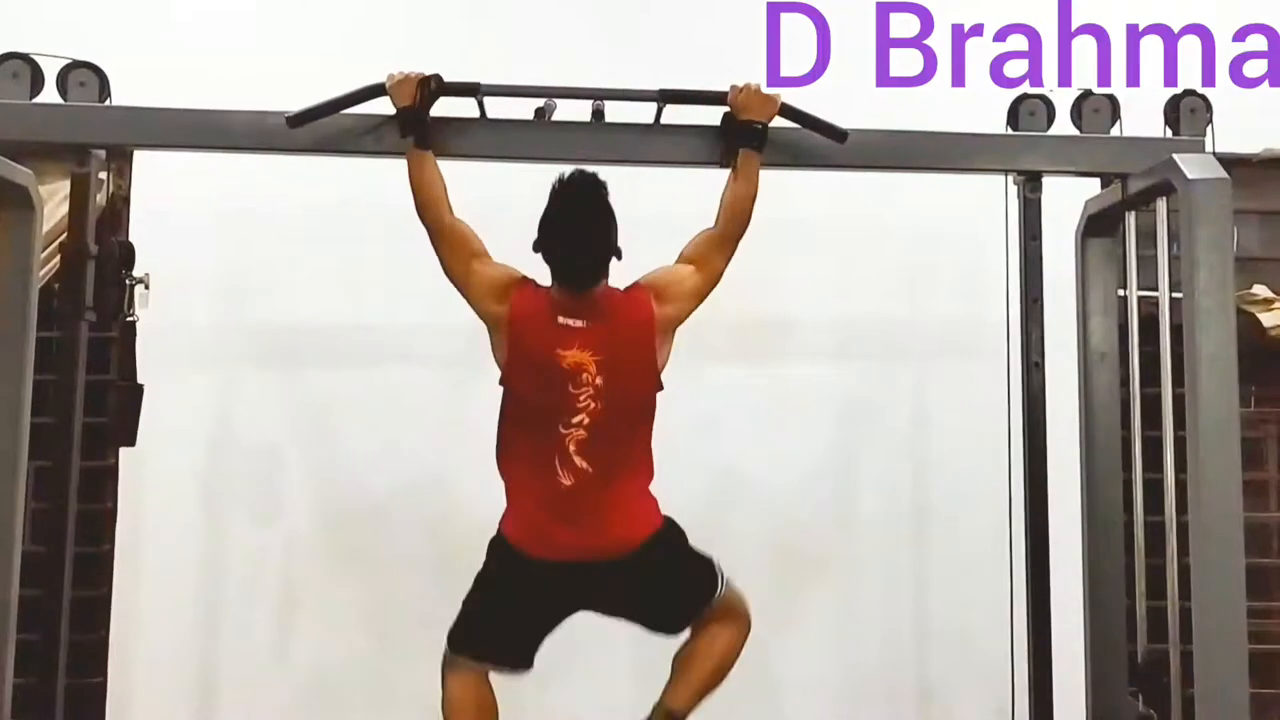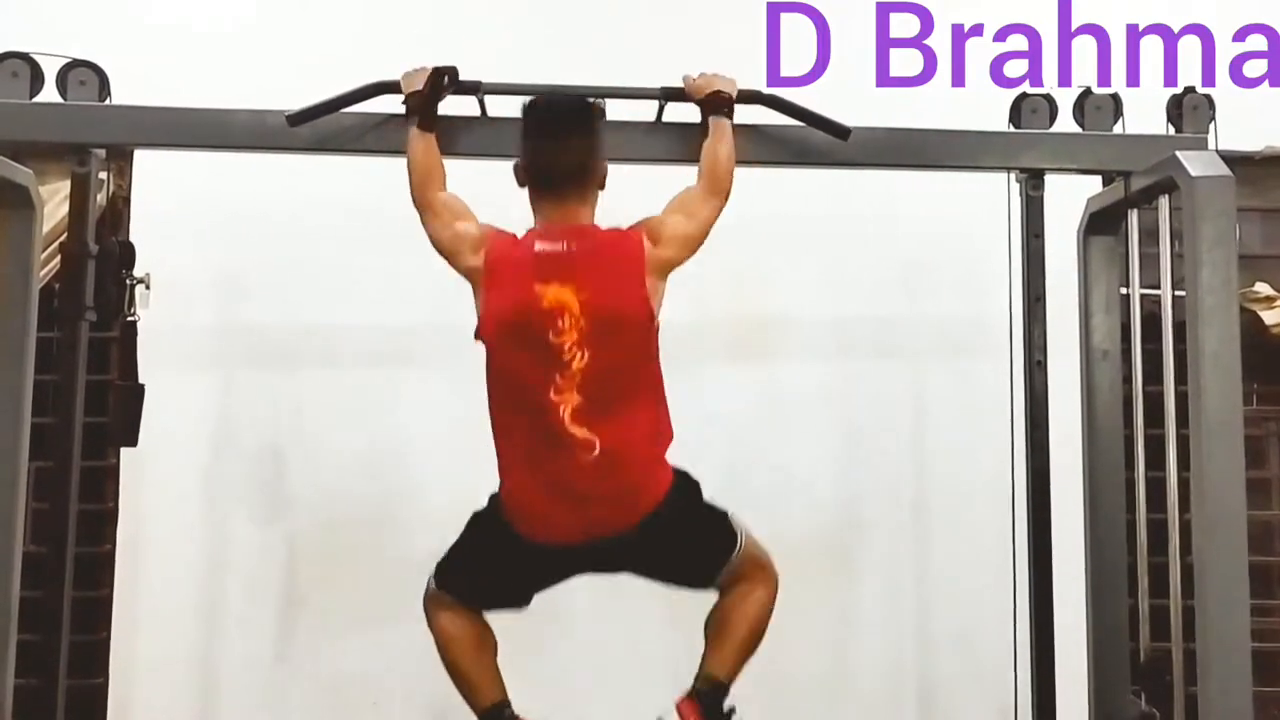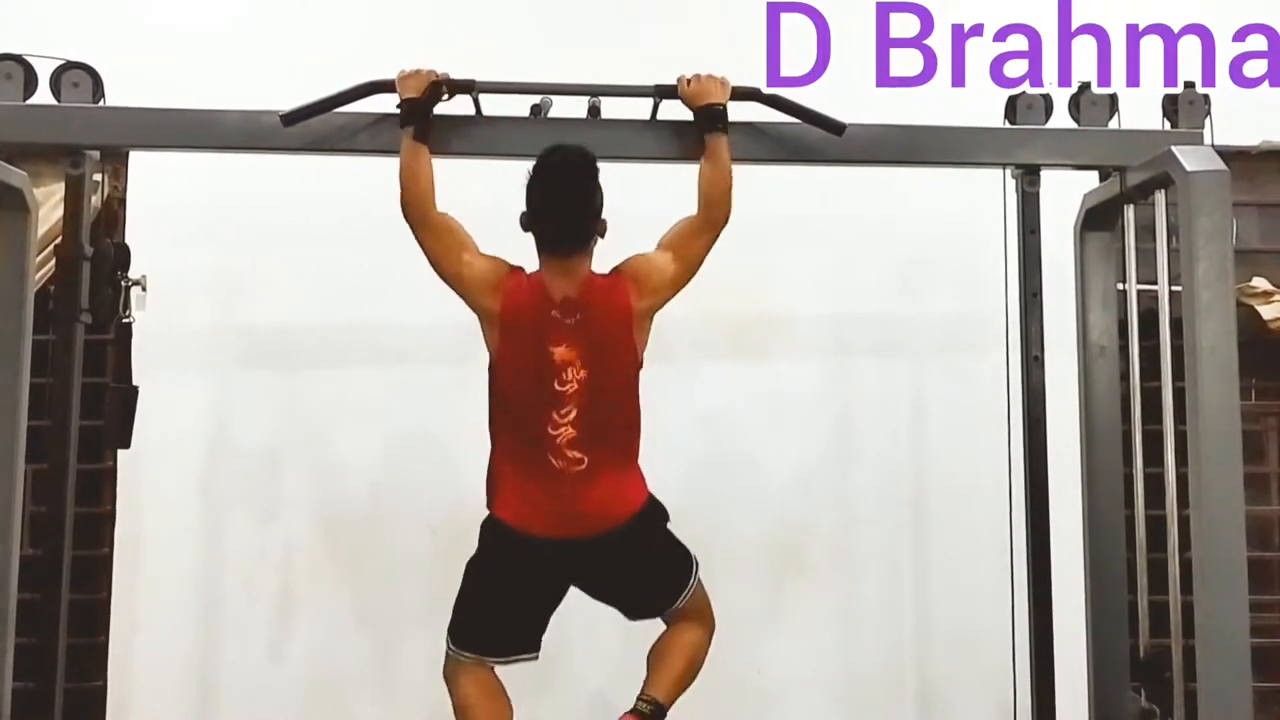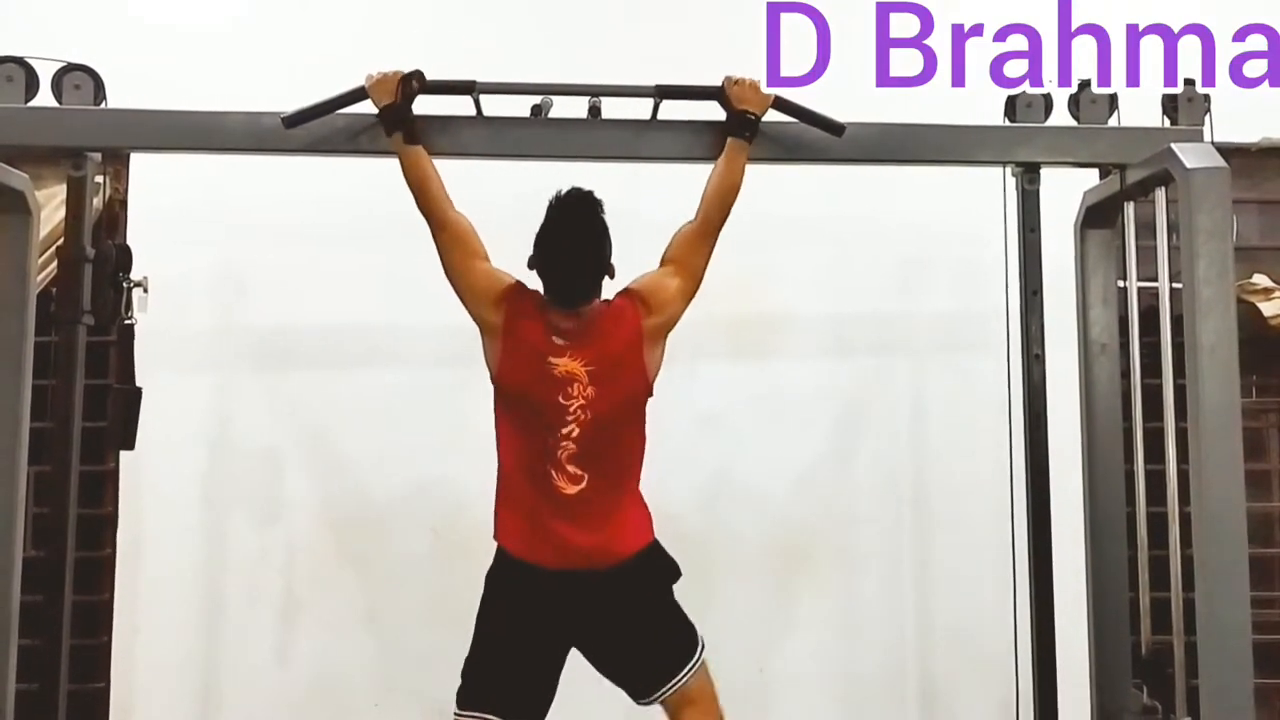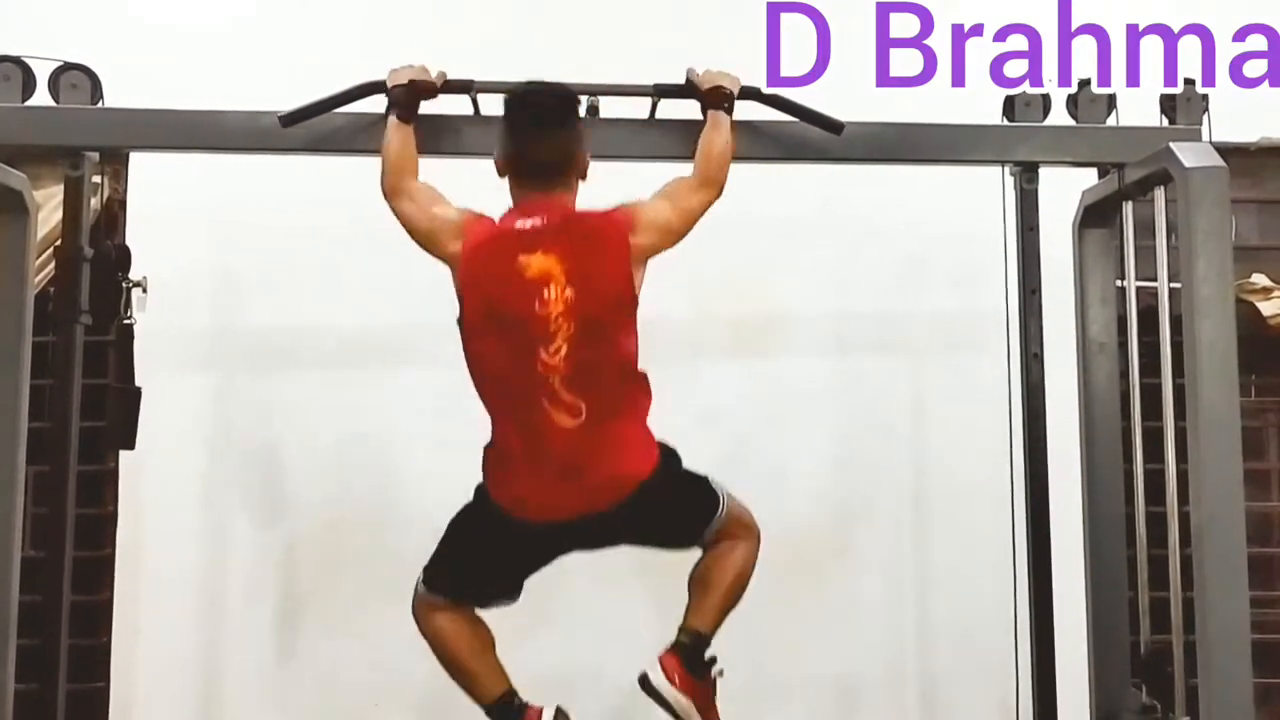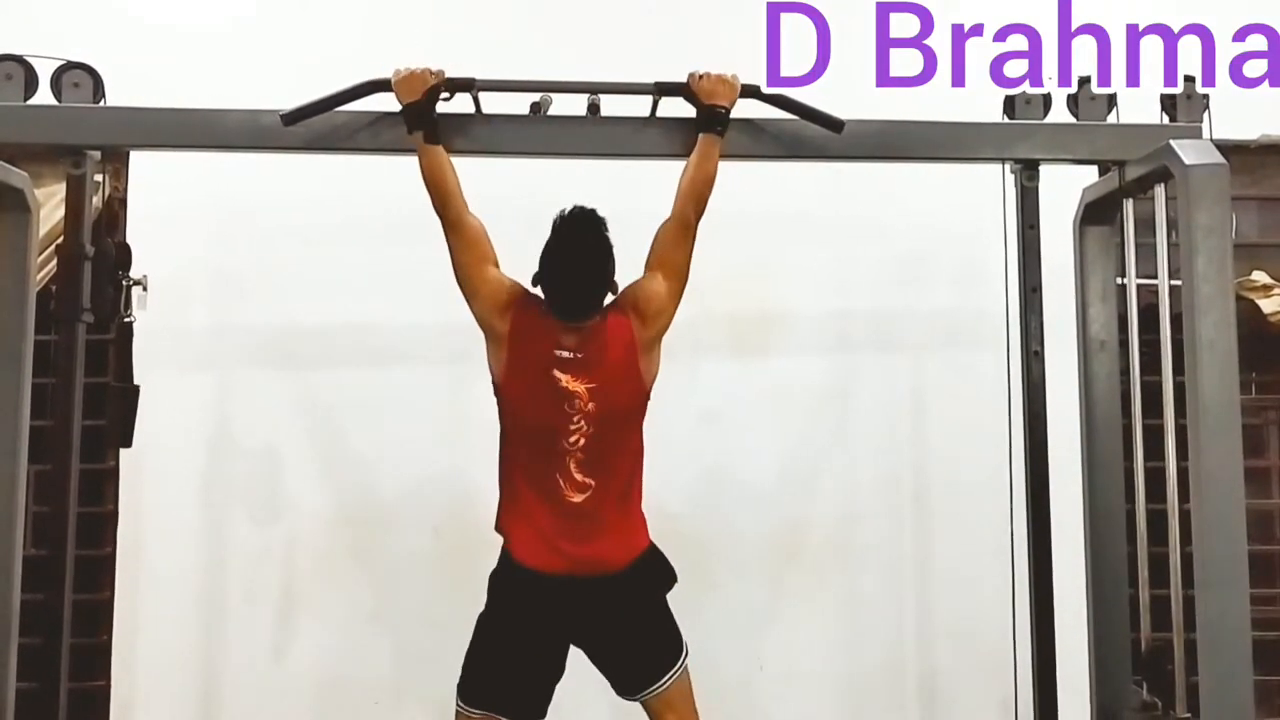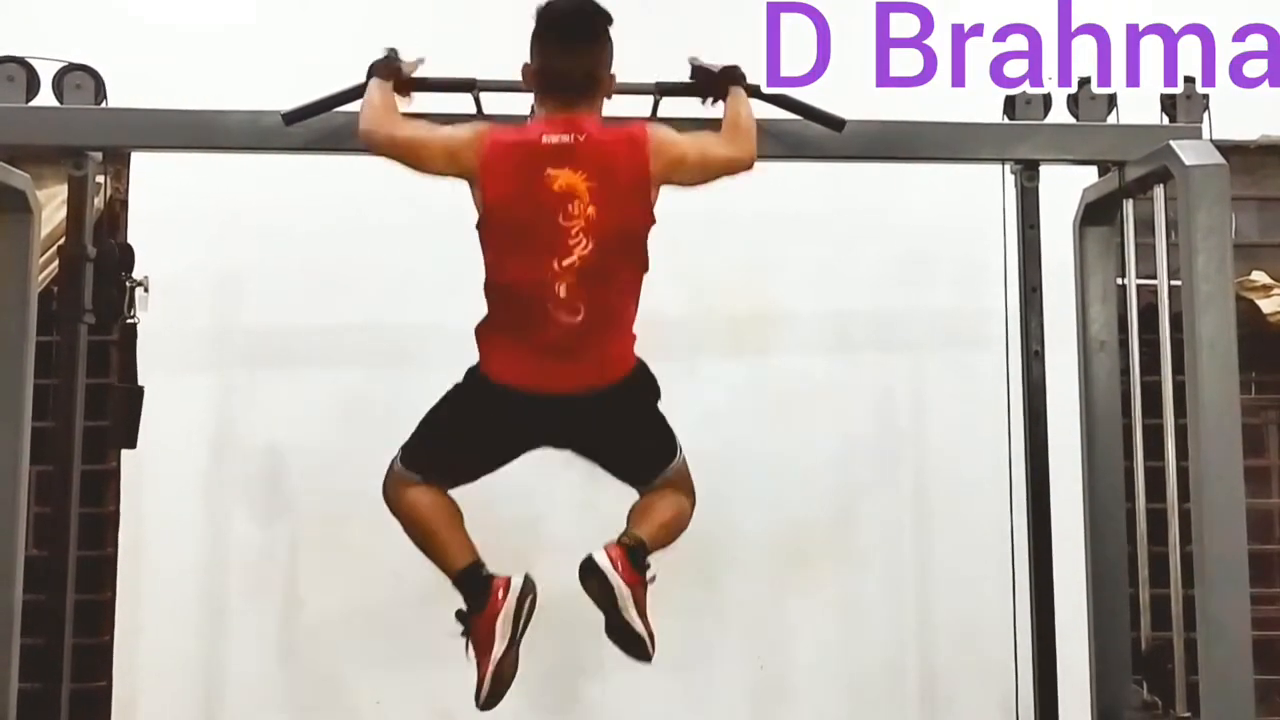
dt=0.7s
person 1, frame 1
left shoulder: (504, 306)
right shoulder: (652, 311)
left elbow: (438, 222)
right elbow: (727, 234)
left wrist: (415, 125)
right wrist: (752, 135)
left hip: (528, 555)
right hip: (631, 548)
right knee: (727, 619)
person 1, frame 2
left shoulder: (487, 258)
right shoulder: (648, 252)
left elbow: (430, 204)
right elbow: (714, 189)
left wrist: (421, 113)
right wrist: (718, 108)
left hip: (531, 521)
right hip: (641, 507)
left knee: (447, 600)
right knee: (755, 576)
person 1, frame 3
left shoulder: (495, 296)
right shoulder: (635, 294)
left elbow: (420, 210)
right elbow: (712, 215)
left wrist: (414, 115)
right wrist: (712, 119)
left hip: (520, 535)
right hip: (621, 527)
left knee: (466, 666)
right knee: (695, 618)
person 1, frame 4
left shoulder: (502, 320)
right shoulder: (643, 322)
left elbow: (441, 216)
right elbow: (707, 224)
left wrist: (398, 122)
right wrist: (740, 127)
left hip: (525, 575)
right hip: (625, 571)
person 1, frame 5
left shoulder: (468, 247)
right shoulder: (624, 235)
left elbow: (398, 187)
right elbow: (707, 183)
left wrist: (402, 102)
right wrist: (717, 102)
left hip: (517, 505)
right hip: (627, 487)
left knee: (435, 604)
right knee: (736, 531)
right ankle: (686, 665)
person 1, frame 6
left shoulder: (507, 328)
right shoulder: (639, 332)
left elbow: (456, 221)
right elbow: (684, 220)
left wrist: (420, 120)
right wrist: (712, 120)
left hip: (528, 580)
right hip: (623, 577)
person 1, frame 7
left shoulder: (487, 154)
right shoulder: (643, 151)
left elbow: (380, 131)
right elbow: (739, 149)
left wrist: (386, 73)
right wrist: (729, 83)
left hip: (508, 391)
right hip: (610, 390)
left knee: (409, 483)
right knee: (674, 489)
left ankle: (486, 594)
right ankle: (624, 558)
